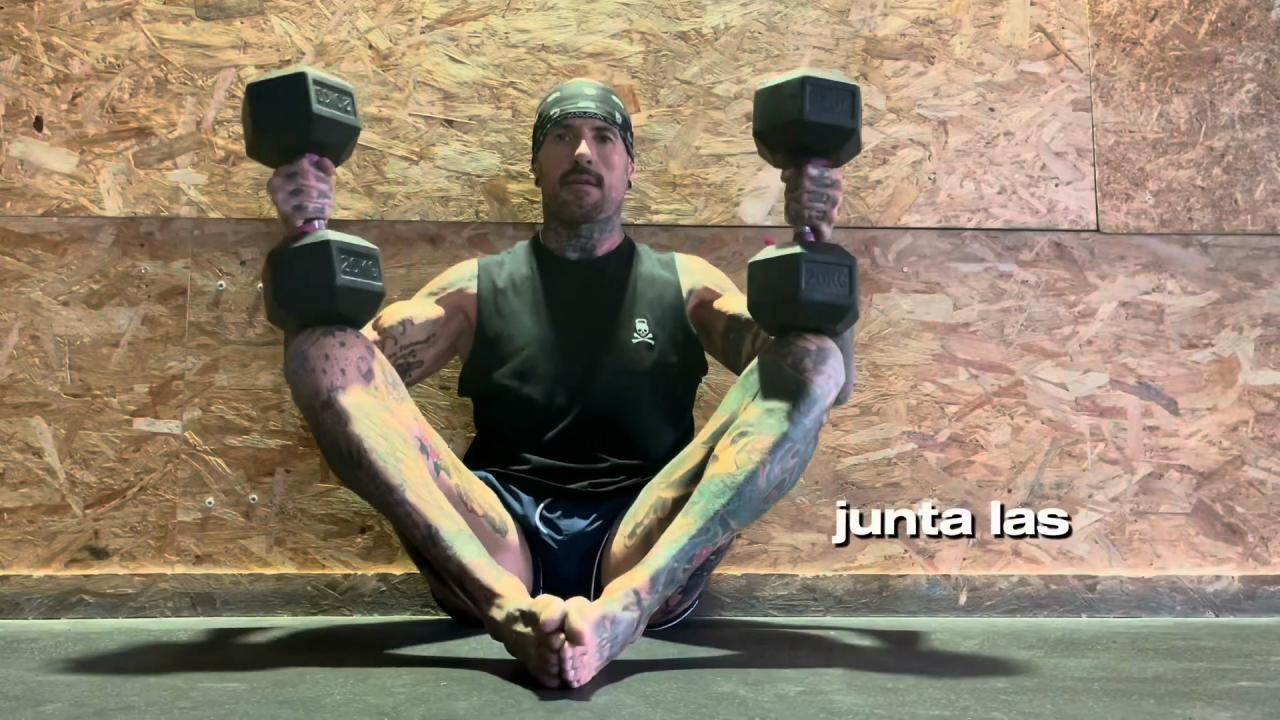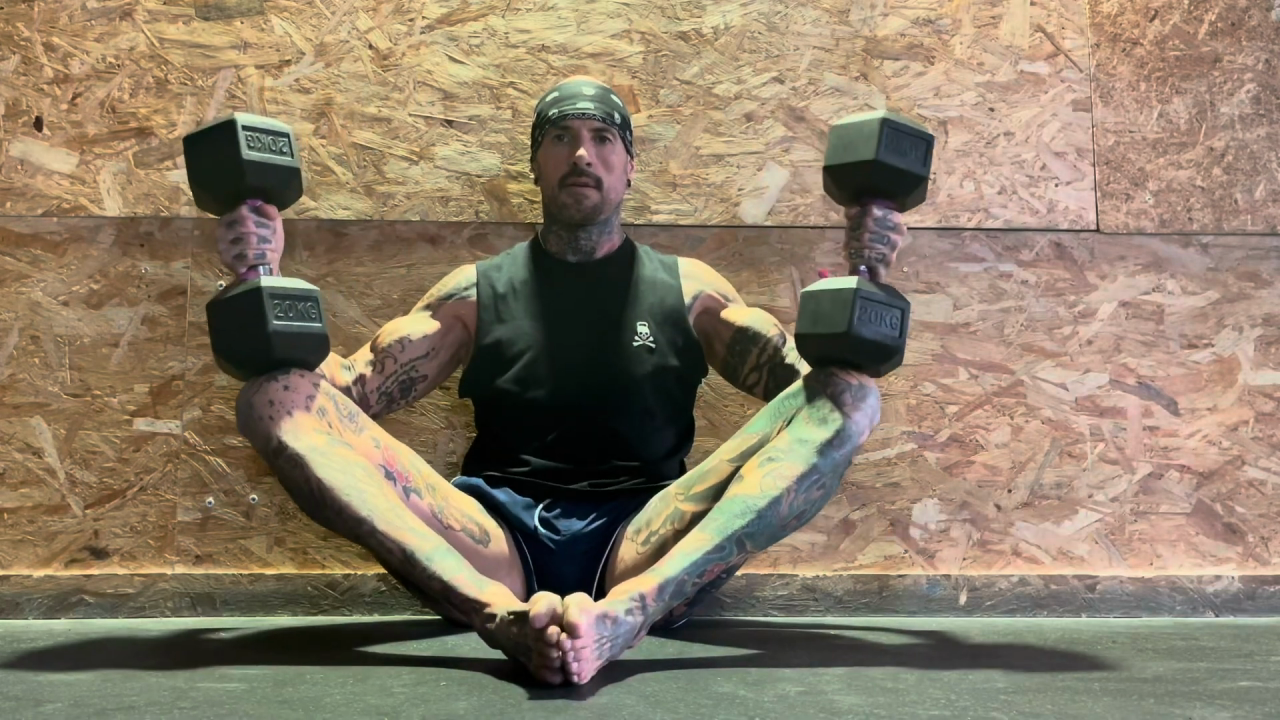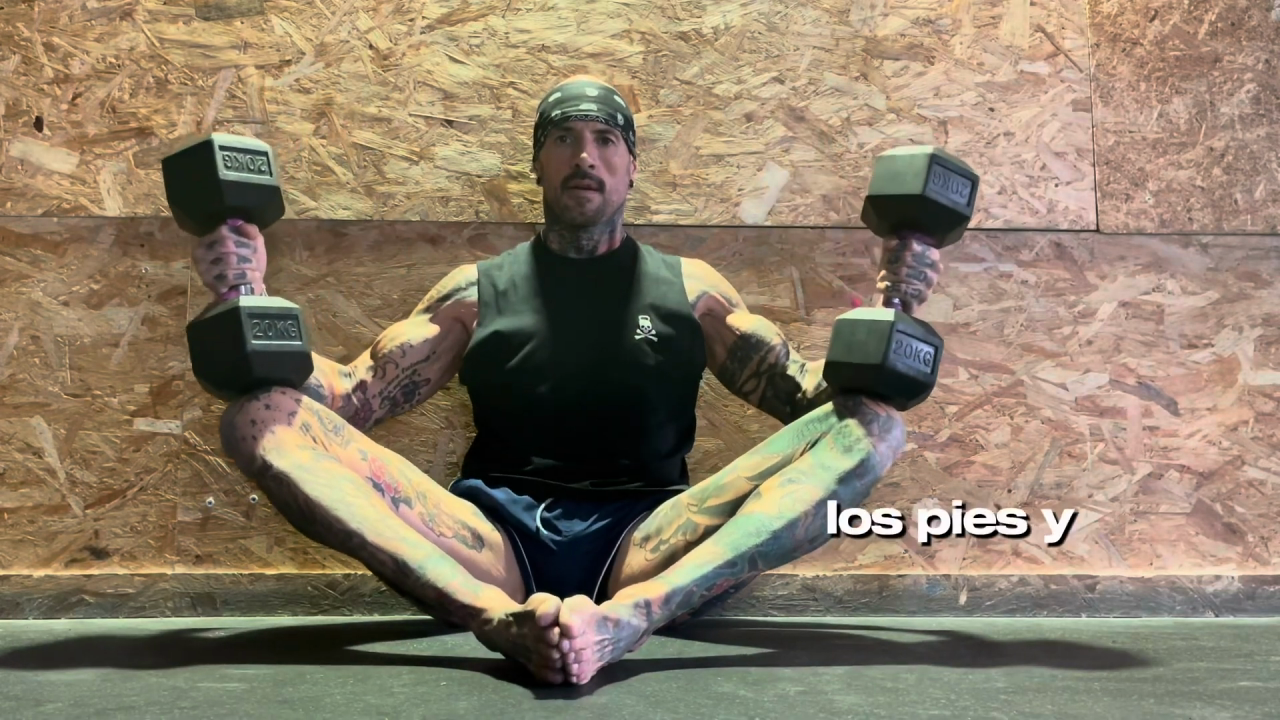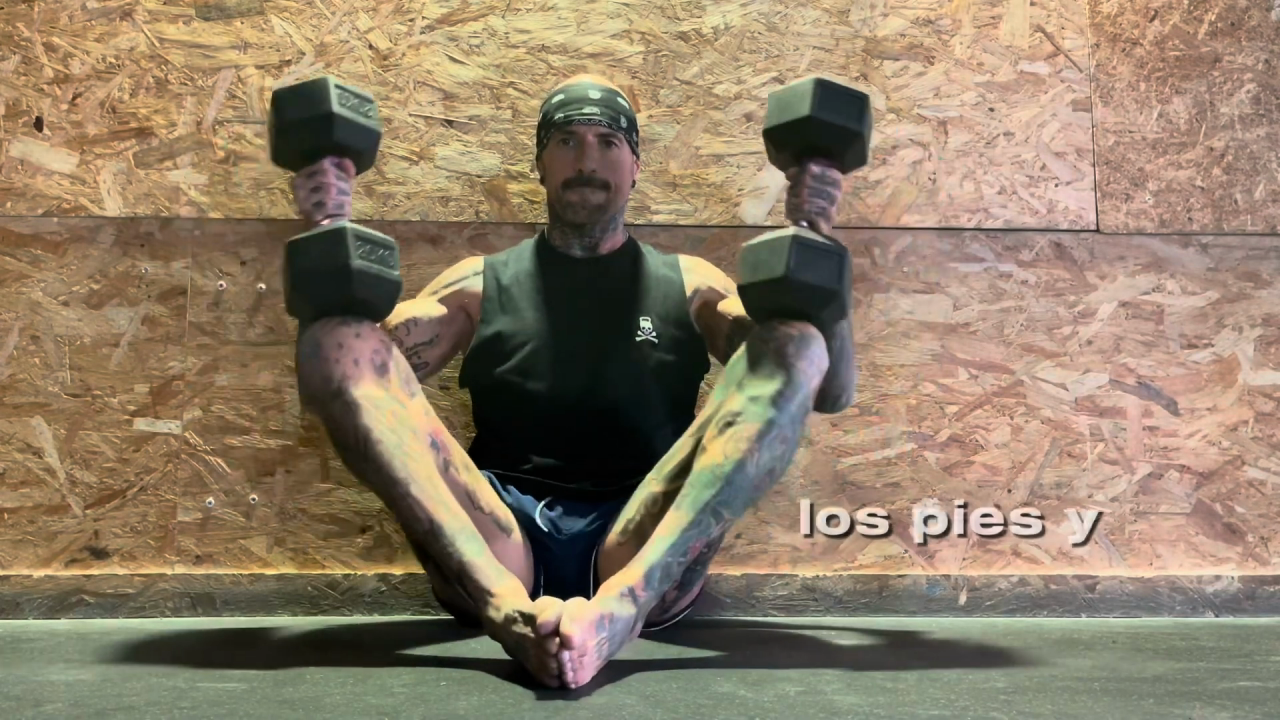
dt=0.7s
person 1, frame 1
left shoulder: (684, 283)
right shoulder: (477, 286)
left elbow: (830, 379)
right elbow: (325, 381)
left wrist: (814, 242)
left hip: (646, 557)
right hip: (494, 551)
left knee: (812, 360)
right knee: (324, 353)
left ankle: (620, 611)
right ankle: (513, 611)
person 1, frame 2
left shoulder: (687, 287)
right shoulder: (476, 291)
left elbow: (816, 387)
right elbow: (348, 395)
left wrist: (860, 282)
left hip: (647, 557)
right hip: (495, 548)
left knee: (848, 399)
right knee: (275, 400)
left ankle: (620, 616)
right ankle: (504, 616)
person 1, frame 3
left shoulder: (688, 287)
right shoulder: (477, 290)
left elbow: (806, 398)
right elbow: (351, 402)
right wrist: (251, 301)
left hip: (646, 547)
right hip: (496, 544)
left knee: (870, 425)
right knee: (260, 419)
left ankle: (625, 618)
right ankle: (502, 618)
person 1, frame 4
left shoulder: (688, 285)
right shoulder: (479, 284)
left elbow: (831, 388)
right elbow: (325, 384)
left hip: (645, 557)
right hip: (497, 554)
left knee: (799, 349)
right knee: (346, 345)
left ankle: (614, 611)
right ankle: (512, 612)
